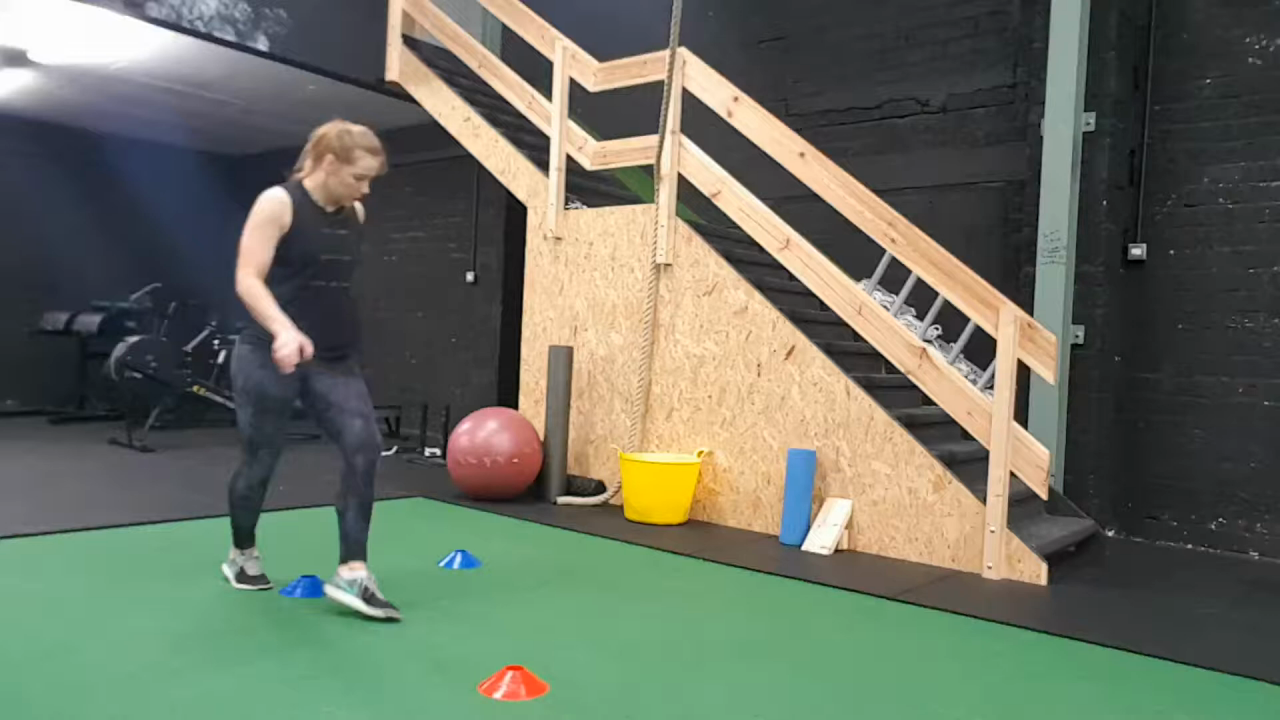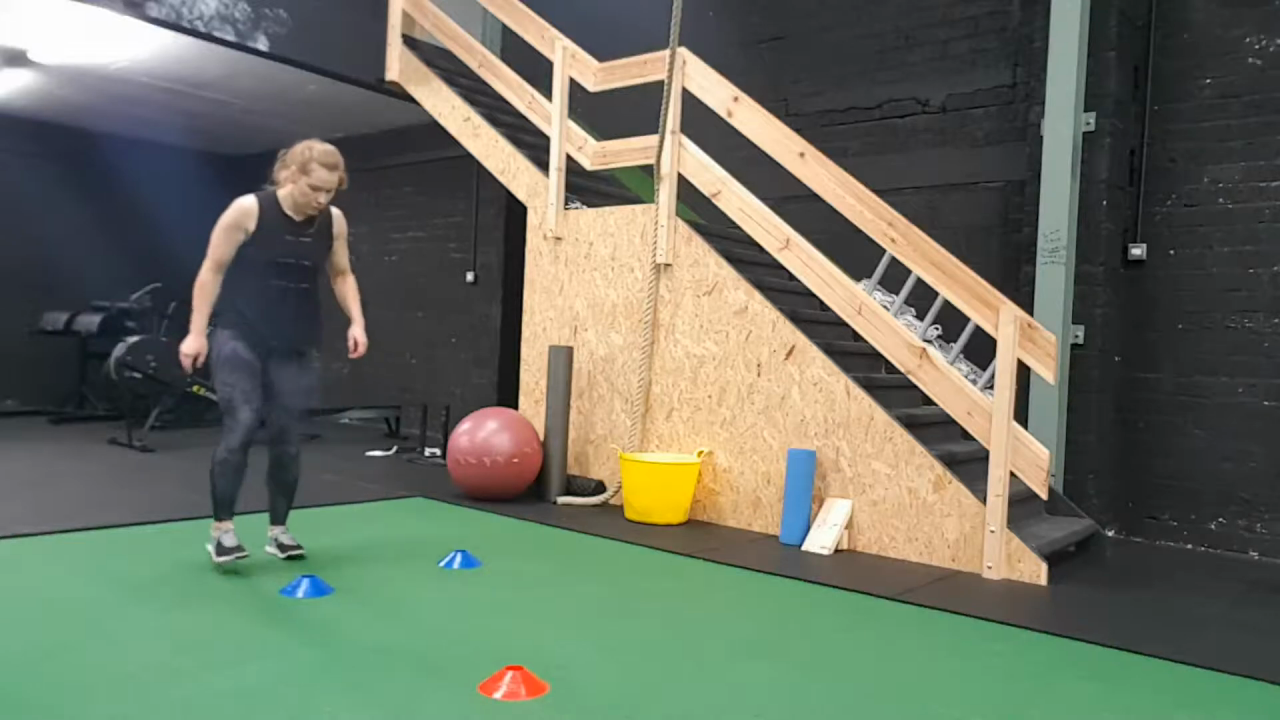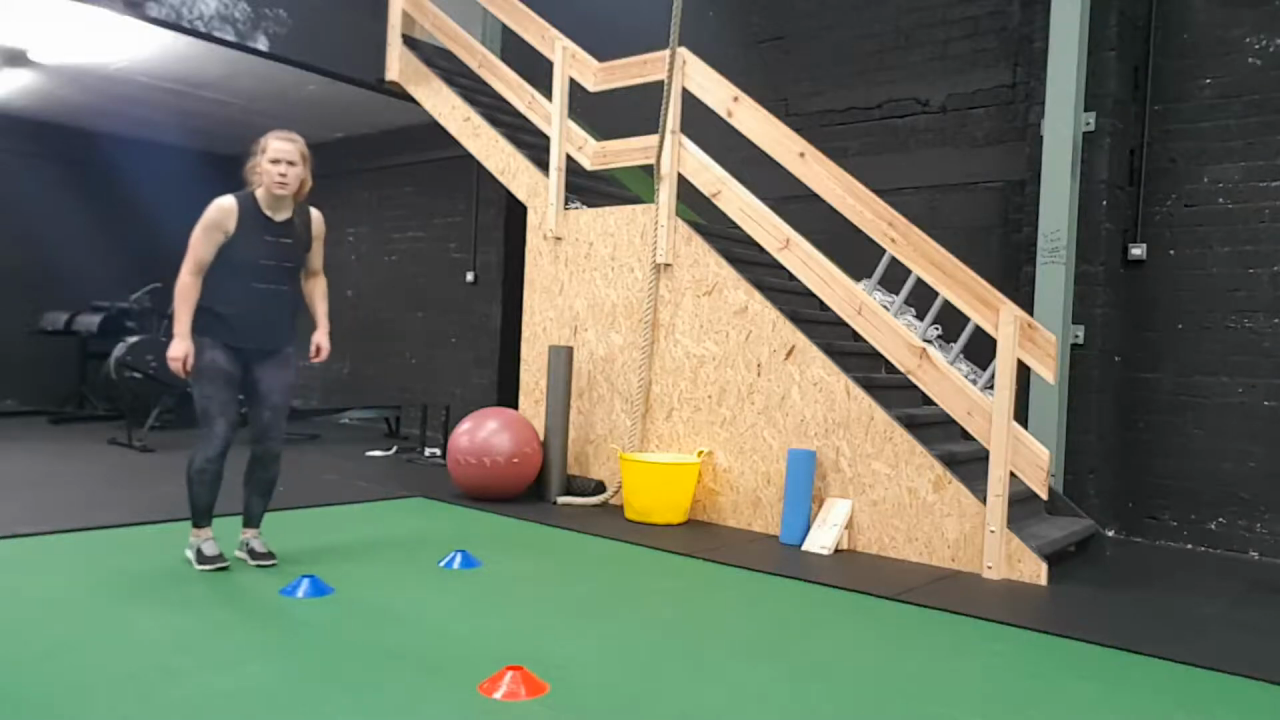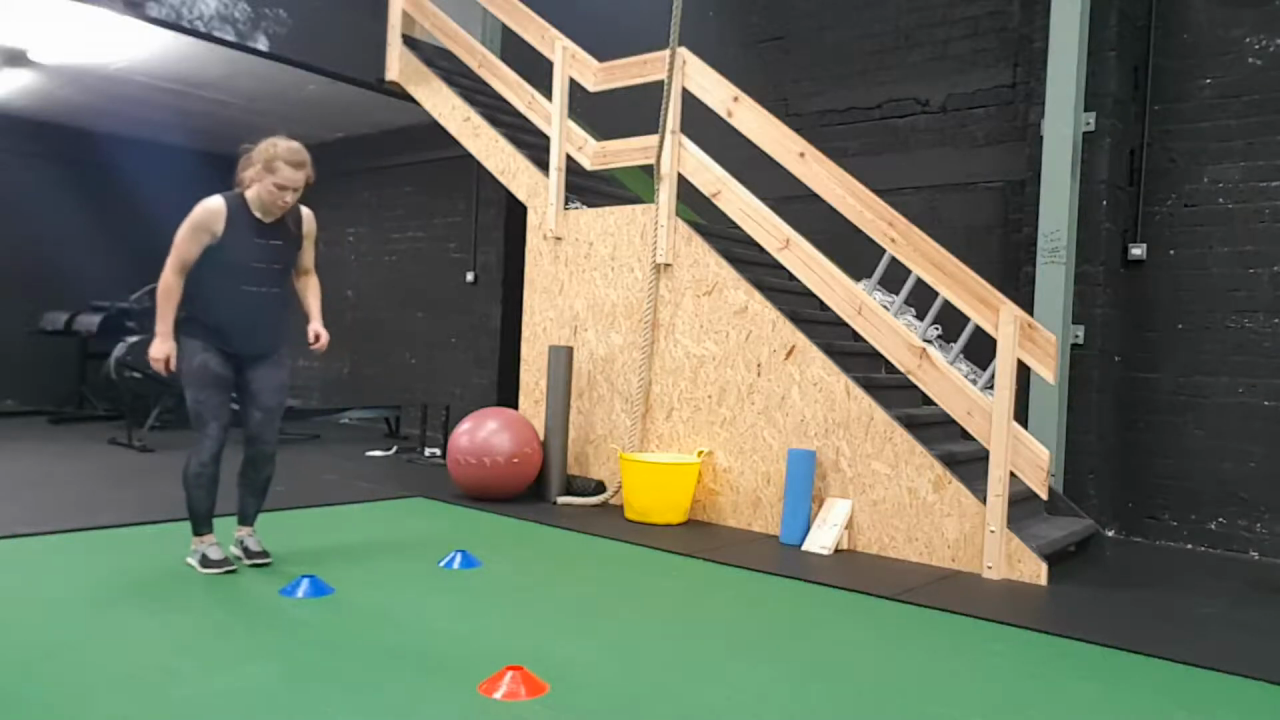
dt=0.7s
person 1, frame 1
left shoulder: (354, 214)
right shoulder: (277, 204)
right elbow: (248, 279)
right wrist: (284, 330)
left hip: (335, 359)
right hip: (270, 356)
left knee: (364, 448)
right knee: (261, 459)
left ankle: (353, 572)
right ankle: (241, 555)
person 1, frame 2
left shoulder: (334, 221)
right shoulder: (248, 210)
left elbow: (341, 275)
right elbow: (212, 271)
left wrist: (356, 321)
right wrist: (197, 331)
left hip: (296, 348)
right hip: (238, 337)
left knee: (286, 439)
right knee: (241, 428)
left ankle: (278, 530)
right ankle: (222, 529)
person 1, frame 3
left shoulder: (312, 222)
right shoulder: (226, 210)
right elbow: (191, 273)
left wrist: (321, 326)
right wrist: (182, 335)
left hip: (275, 350)
right hip: (217, 344)
left knee: (269, 443)
right knee: (216, 438)
left ankle: (251, 534)
right ankle: (200, 535)
person 1, frame 4
left shoulder: (303, 221)
right shoulder: (214, 212)
left elbow: (305, 273)
right elbow: (174, 272)
left wrist: (315, 318)
right wrist: (163, 335)
left hip: (268, 351)
right hip: (207, 346)
left knee: (263, 443)
right knee: (211, 441)
left ankle: (245, 532)
right ankle: (202, 541)
